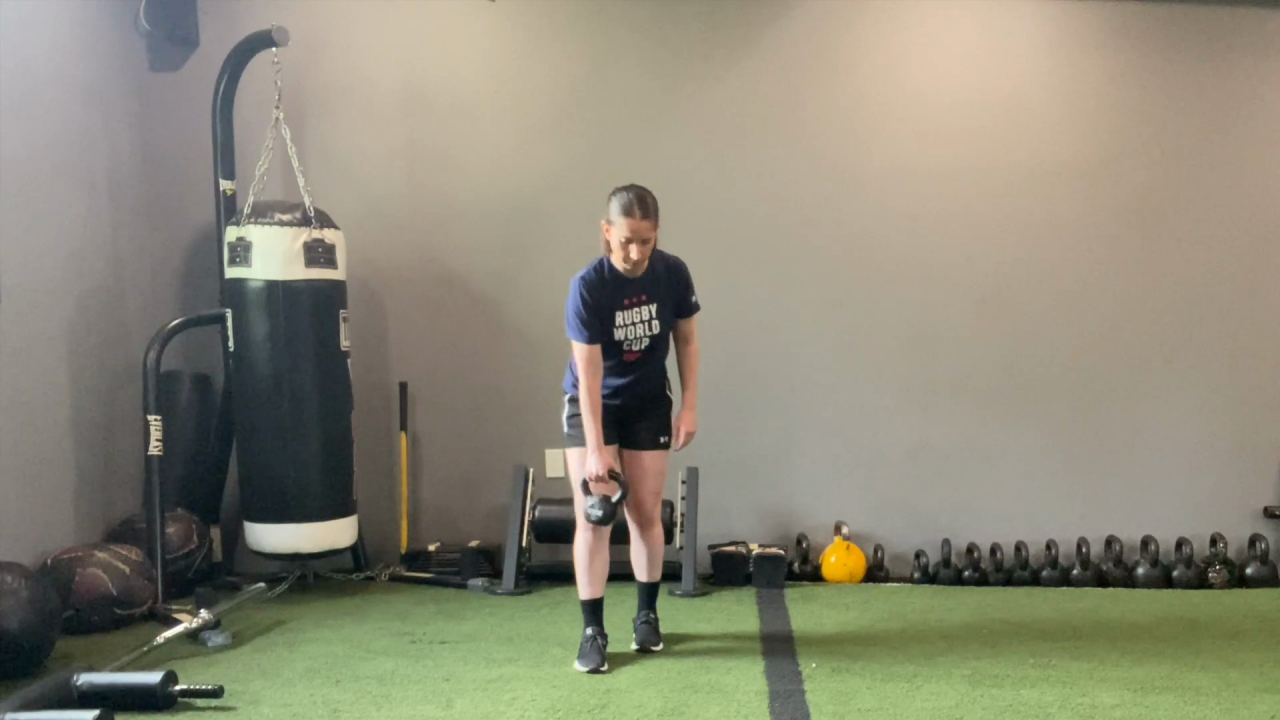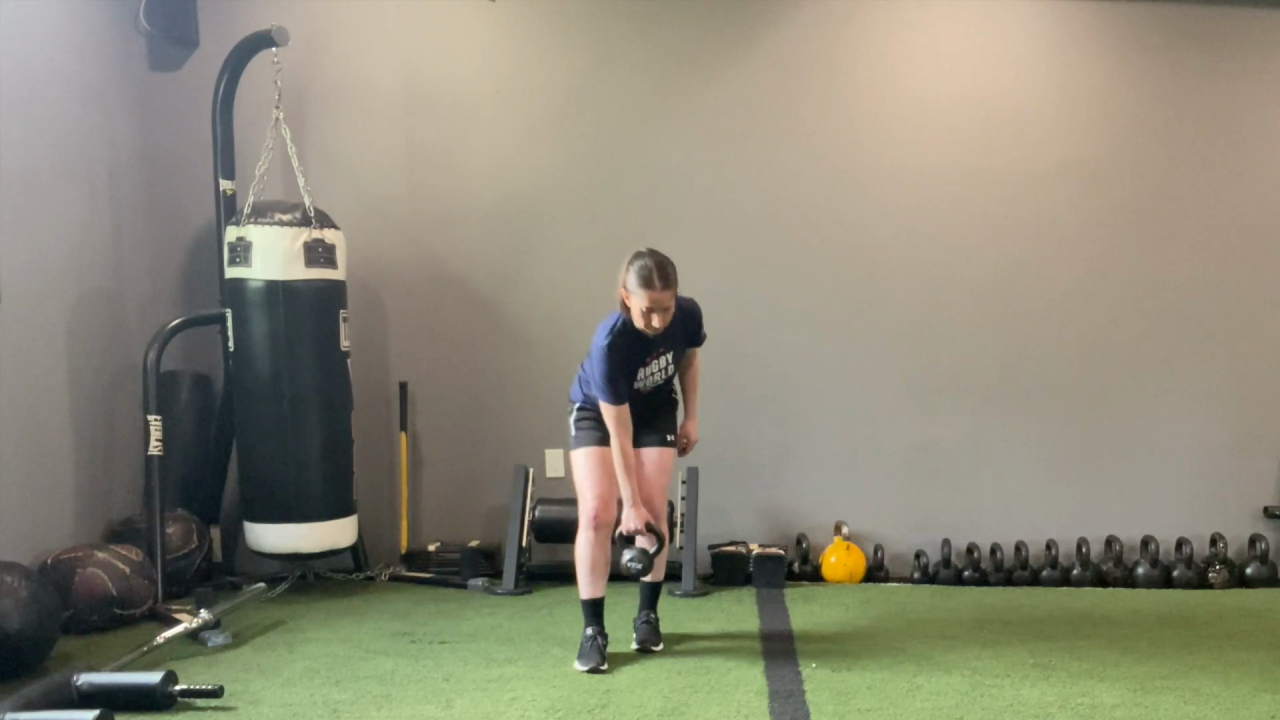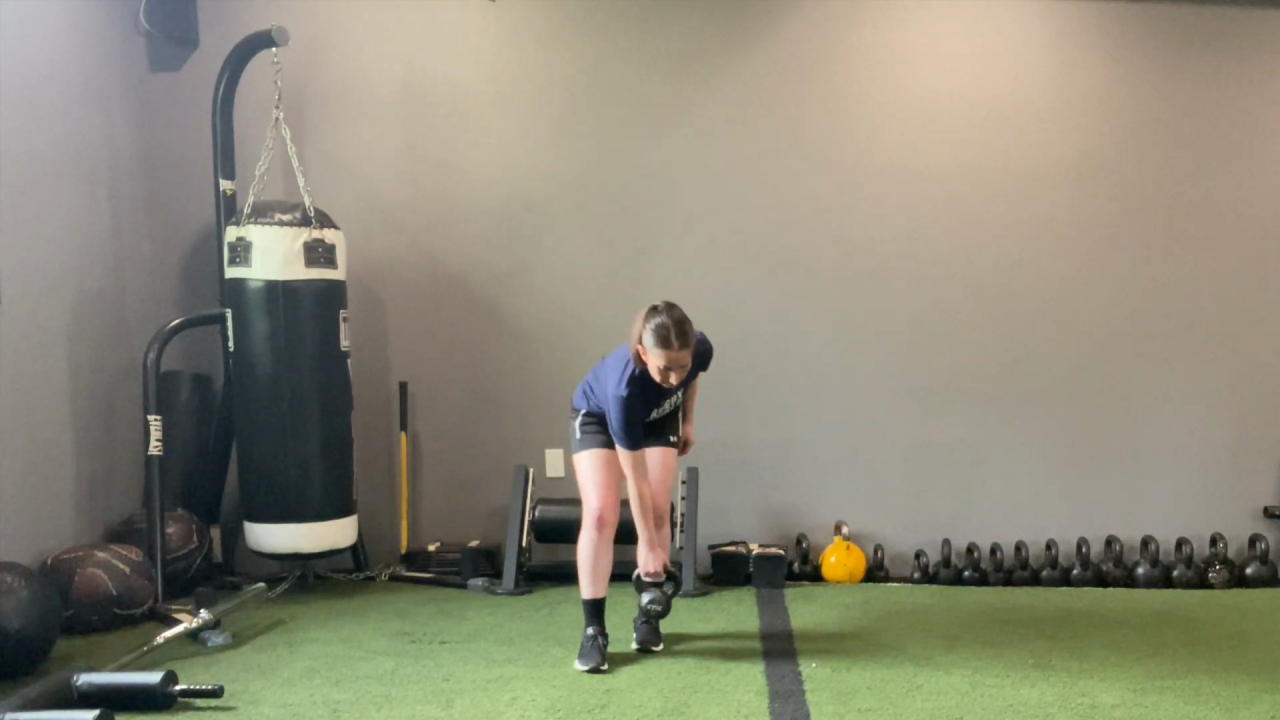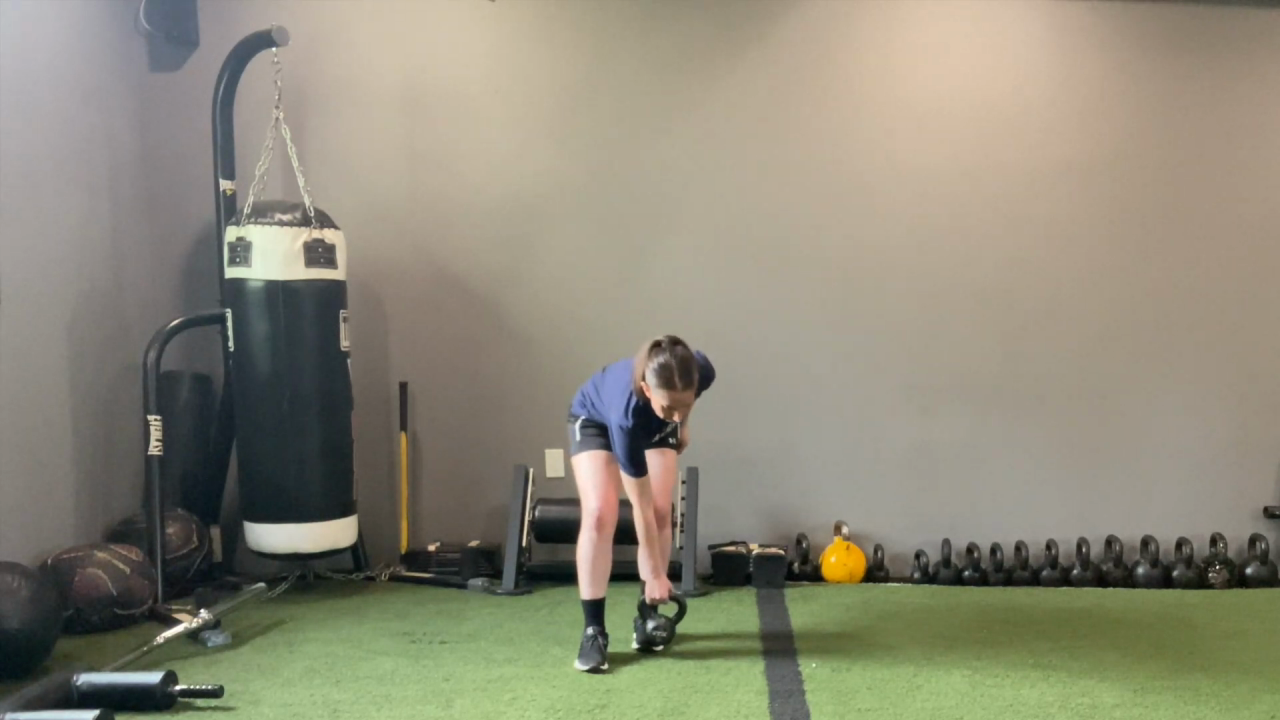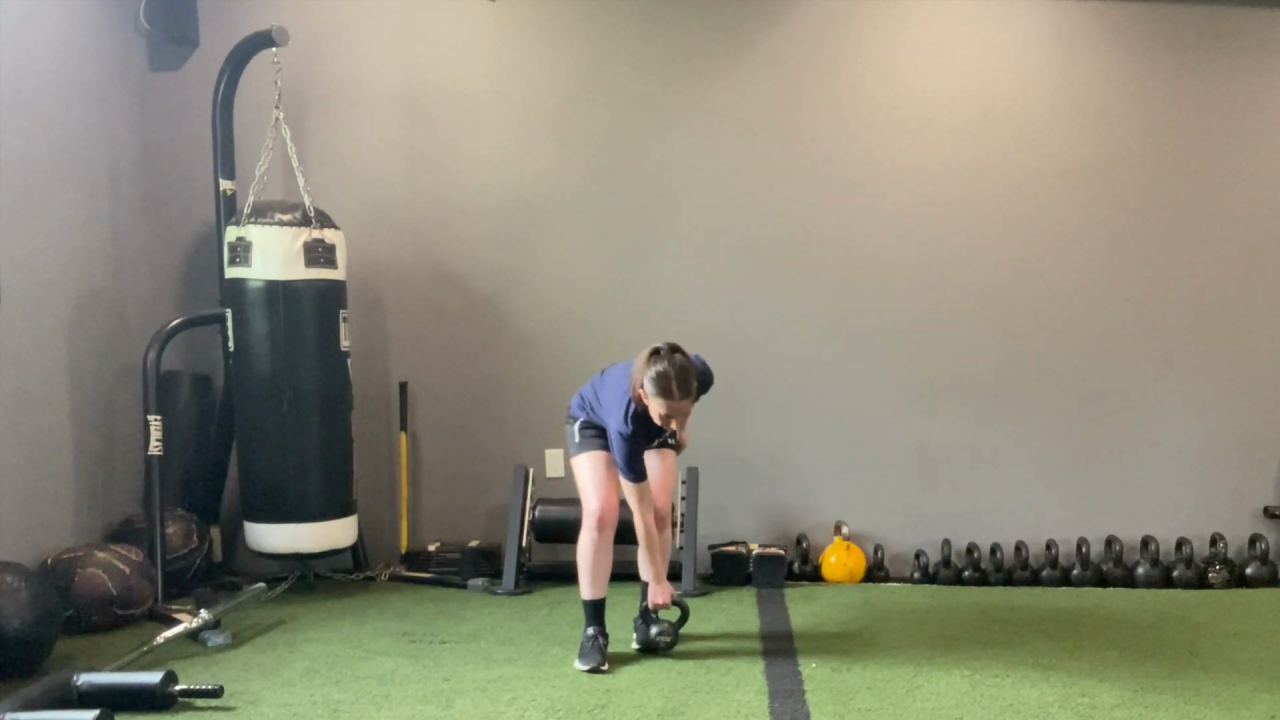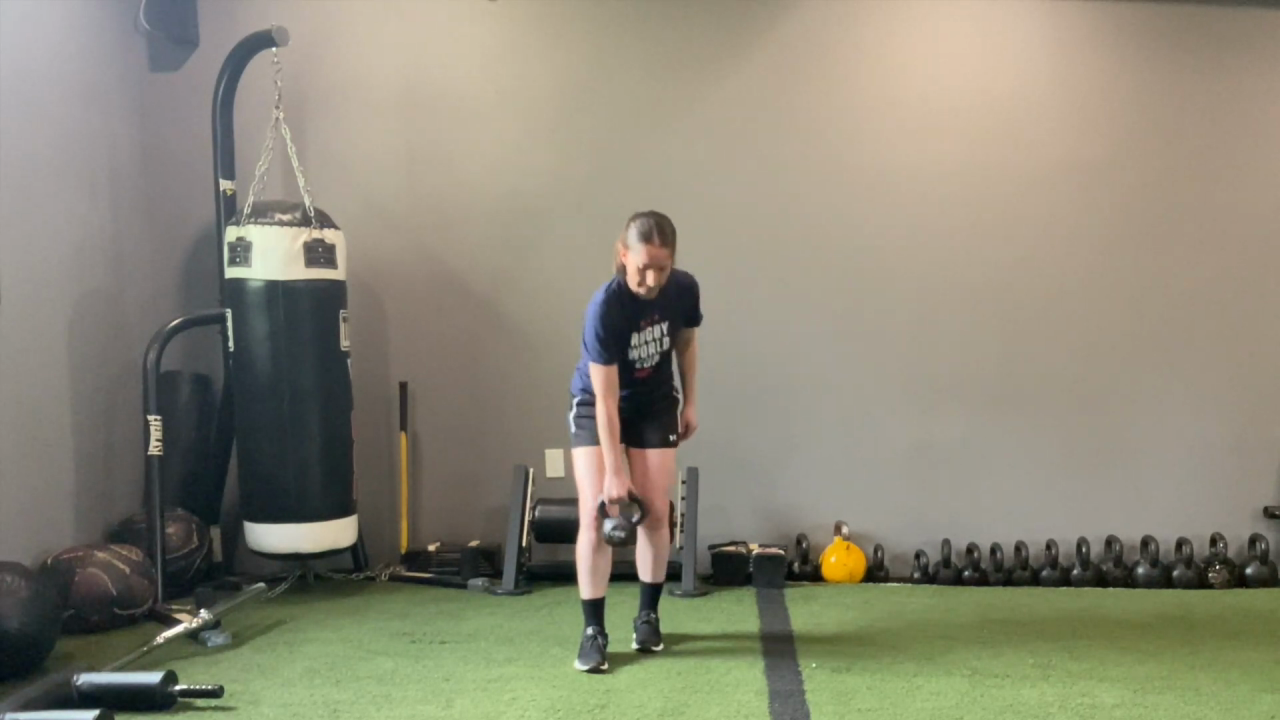
dt=0.7s
person 1, frame 1
left shoulder: (673, 273)
right shoulder: (588, 286)
left elbow: (686, 341)
right elbow: (588, 375)
left wrist: (688, 407)
right wrist: (596, 449)
left hip: (648, 403)
right hip: (591, 405)
left knee: (645, 511)
right knee: (592, 512)
left ankle: (647, 615)
right ankle: (593, 631)
person 1, frame 2
left shoulder: (688, 314)
right shoulder: (609, 343)
right elbow: (620, 436)
left wrist: (691, 416)
right wrist: (630, 503)
left hip: (656, 411)
right hip: (596, 412)
left knee: (655, 510)
right knee: (597, 514)
left ankle: (647, 615)
right ankle: (593, 630)
person 1, frame 3
left shoulder: (701, 350)
right shoulder: (624, 387)
right elbow: (637, 481)
left wrist: (687, 422)
right wrist: (649, 547)
left hip: (657, 420)
right hip: (596, 417)
left knee: (659, 509)
right knee: (600, 513)
left ankle: (648, 615)
right ankle: (593, 630)
person 1, frame 4
left shoulder: (701, 371)
right shoulder: (628, 413)
right elbow: (640, 508)
left wrist: (682, 426)
right wrist: (655, 574)
left hip: (655, 429)
right hip: (594, 421)
left knee: (662, 510)
right knee: (600, 513)
right ankle: (593, 631)
person 1, frame 5
left shoulder: (699, 376)
right shoulder: (627, 421)
right elbow: (641, 514)
left wrist: (680, 429)
right wrist: (658, 580)
left hip: (651, 429)
right hip: (592, 422)
left knee: (662, 510)
right knee: (600, 513)
right ankle: (594, 631)
person 1, frame 6
left shoulder: (684, 288)
right shoulder: (605, 306)
right elbow: (607, 400)
left wrist: (689, 402)
right wrist: (613, 472)
left hip: (656, 404)
right hip: (595, 404)
left knee: (655, 510)
right knee: (598, 513)
left ankle: (648, 615)
right ankle: (593, 630)
